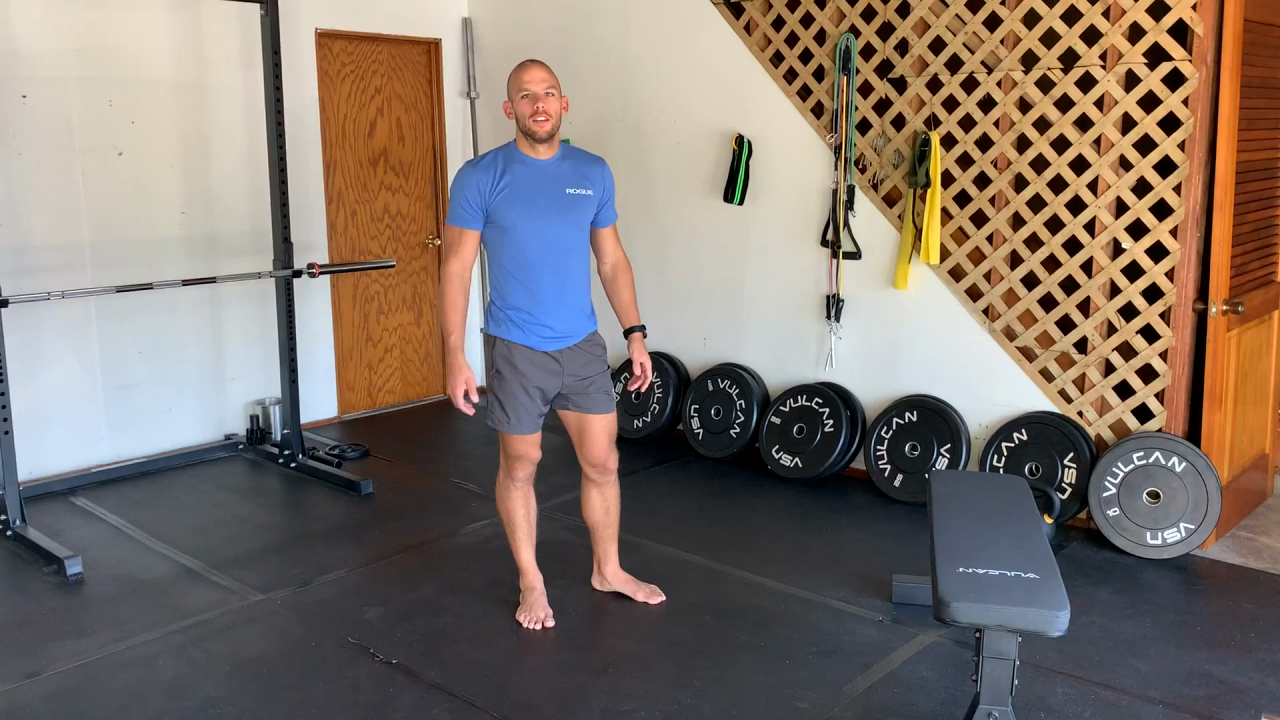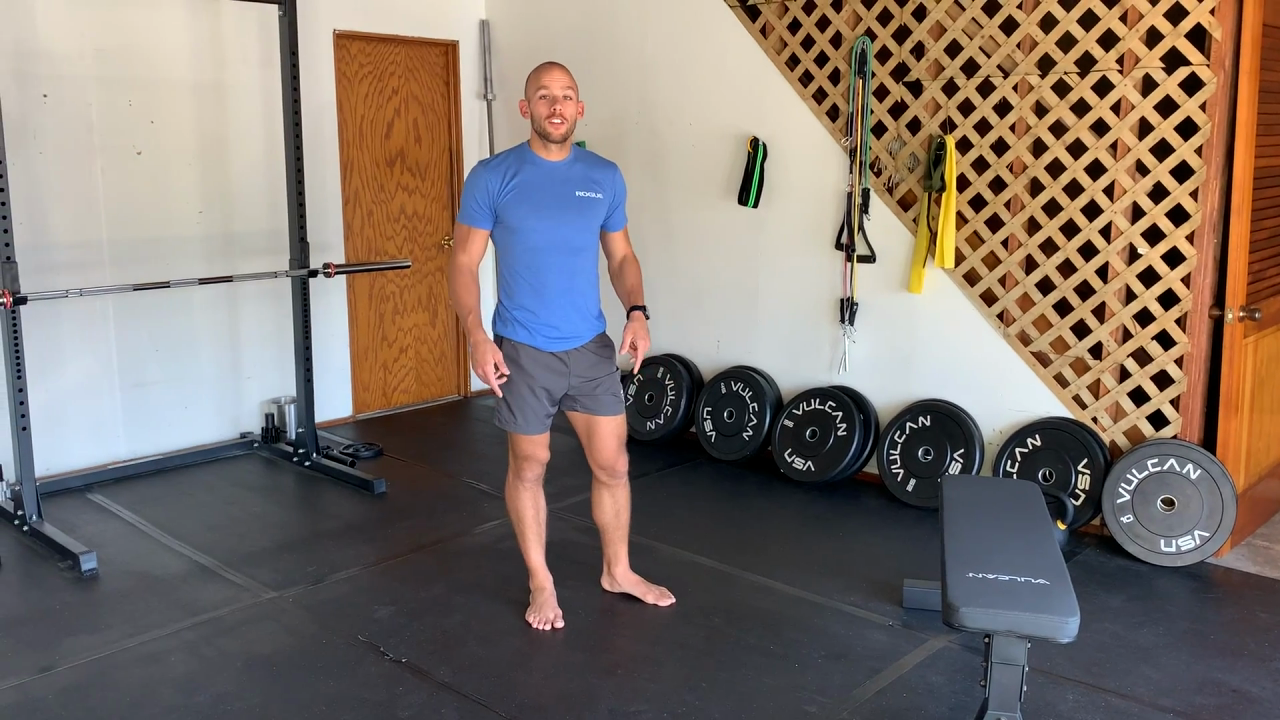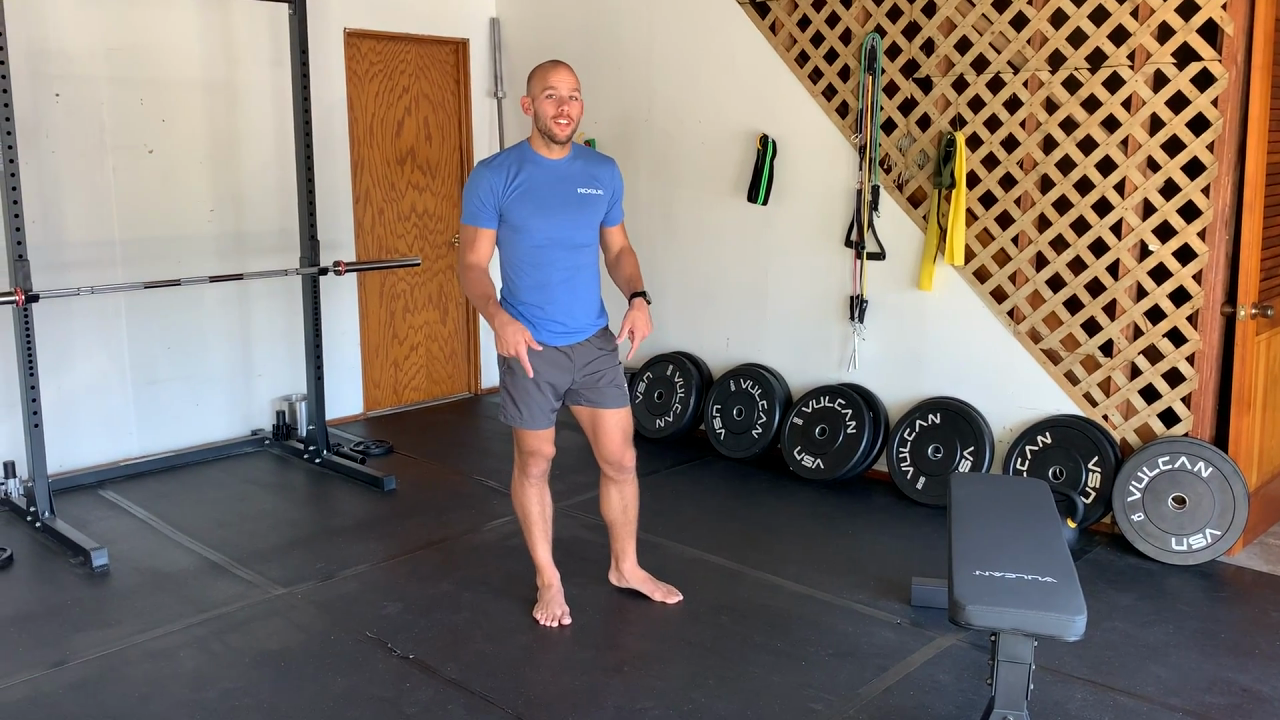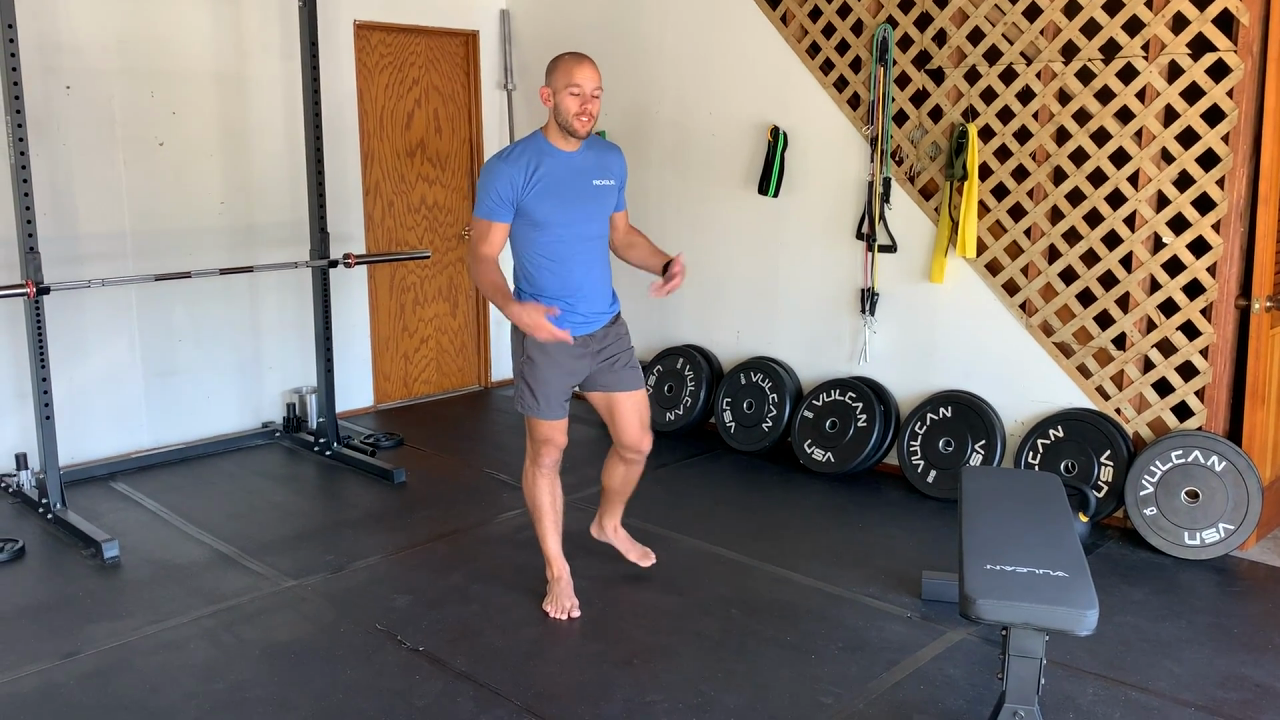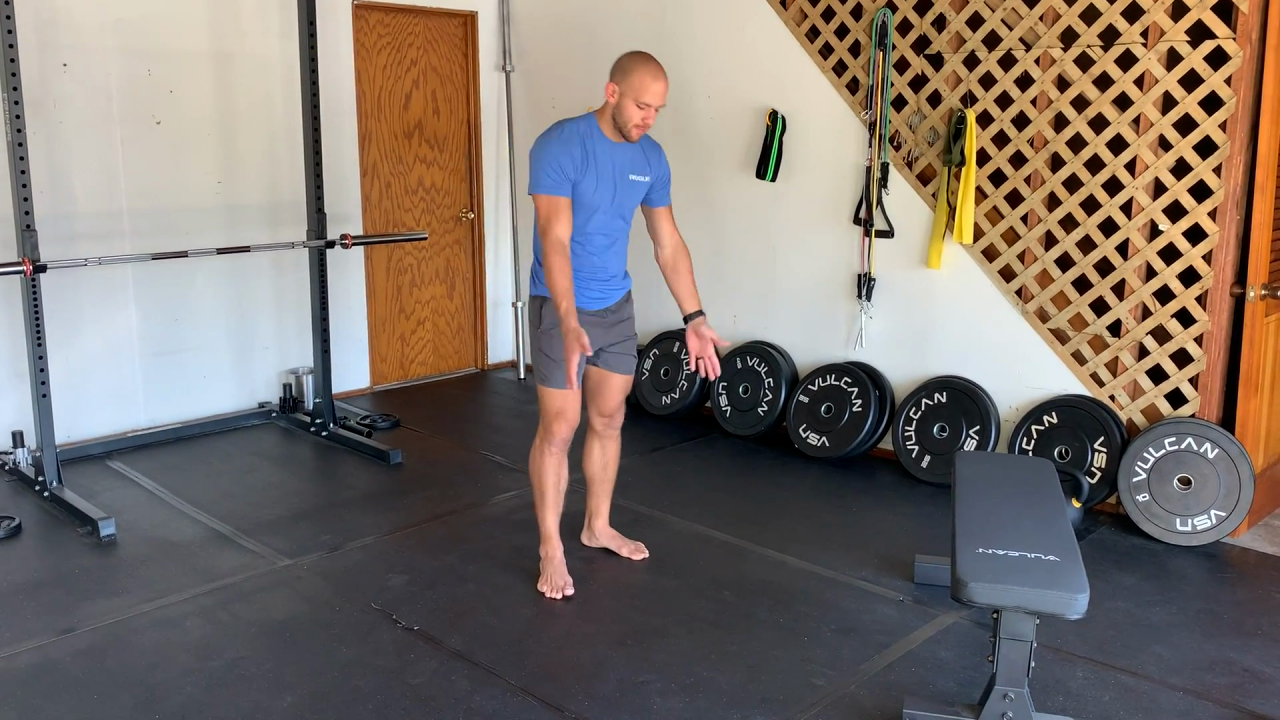
dt=0.7s
person 1, frame 1
left shoulder: (593, 172)
right shoulder: (480, 177)
left elbow: (611, 258)
right elbow: (456, 269)
left wrist: (635, 334)
right wrist: (455, 356)
left hip: (583, 345)
right hip: (517, 350)
left knee: (603, 463)
right knee: (520, 468)
left ankle: (608, 569)
right ankle: (531, 582)
person 1, frame 2
left shoulder: (605, 176)
right shoulder: (492, 176)
left elbow: (621, 255)
right elbow: (464, 262)
left wrist: (637, 312)
right wrist: (475, 334)
left hip: (592, 347)
right hip: (524, 351)
left knee: (613, 465)
right knee: (529, 468)
left ankle: (618, 570)
right ankle: (541, 583)
person 1, frame 3
left shoulder: (603, 171)
right shoulder: (493, 176)
right elbow: (472, 262)
left wrist: (637, 299)
right wrist: (498, 318)
left hip: (595, 342)
right hip: (530, 347)
left knee: (620, 460)
right knee: (534, 464)
left ankle: (625, 566)
right ankle: (548, 579)
person 1, frame 4
left shoulder: (611, 159)
right shoulder: (509, 168)
right elbow: (483, 256)
left wrist: (665, 264)
right wrist: (513, 308)
left hip: (607, 330)
right hip: (543, 335)
left knee: (636, 442)
right knee: (547, 454)
left ankle: (609, 522)
right ankle: (558, 570)
person 1, frame 5
left shoulder: (651, 158)
right shoulder: (559, 146)
left elbow: (669, 244)
right elbow: (555, 240)
left wrist: (694, 318)
right wrist: (570, 325)
left hip: (616, 304)
right hip: (560, 304)
left knee: (609, 418)
right knee: (558, 429)
left ankle: (597, 526)
right ankle: (550, 550)
